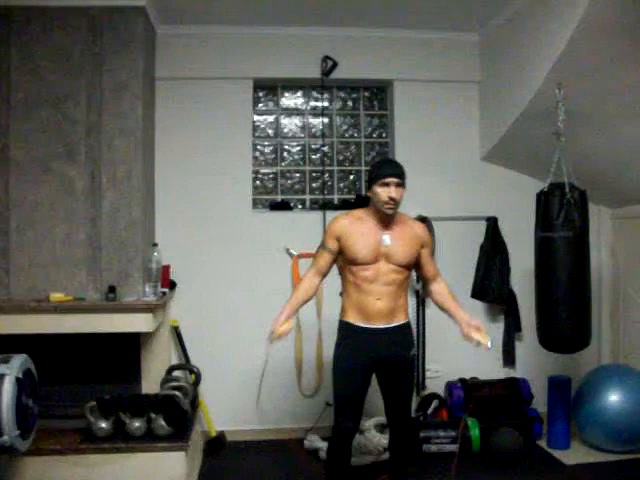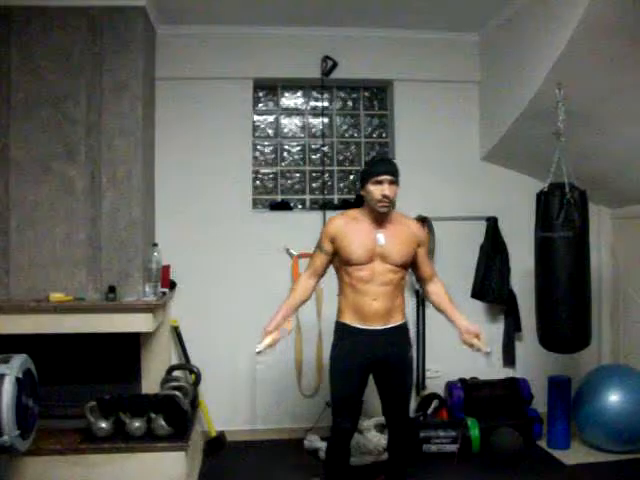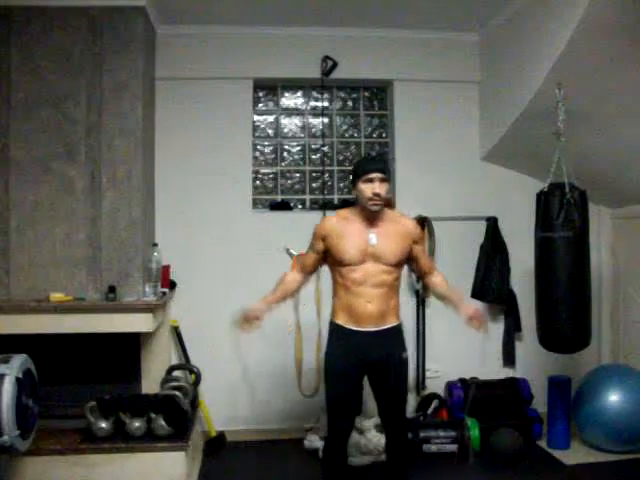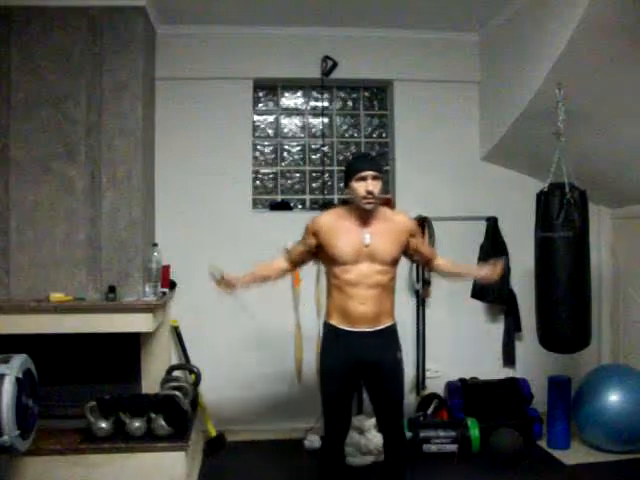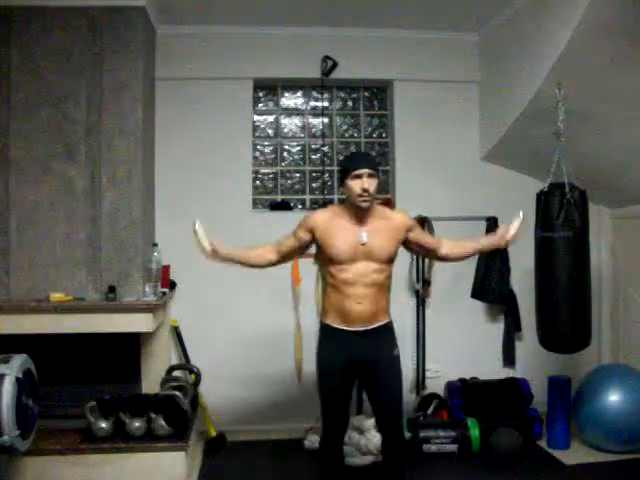
dt=0.1s
person 1, frame 1
left shoulder: (418, 232)
right shoulder: (342, 226)
left elbow: (433, 281)
right elbow: (314, 275)
left wrist: (463, 319)
right wrist: (286, 315)
left hip: (399, 338)
right hip: (354, 337)
left knee: (401, 423)
right knee: (345, 425)
person 1, frame 2
left shoulder: (414, 231)
right shoulder: (337, 227)
left elbow: (430, 282)
right elbow: (310, 276)
left wrist: (459, 322)
right wrist: (280, 317)
left hip: (396, 338)
right hip: (350, 338)
left knee: (399, 423)
right knee: (343, 426)
person 1, frame 3
left shoulder: (408, 228)
right shoulder: (331, 227)
left elbow: (429, 274)
right elbow: (300, 271)
left wrist: (461, 304)
right wrist: (265, 305)
left hip: (390, 339)
right hip: (344, 339)
left knee: (396, 426)
right knee: (339, 429)
person 1, frame 4
left shoulder: (403, 225)
right shoulder: (324, 224)
left elbow: (431, 260)
right elbow: (288, 261)
left wrist: (474, 272)
right wrist: (243, 279)
left hip: (384, 340)
right hip: (338, 339)
left knee: (393, 427)
right knee: (335, 429)
person 1, frame 5
left shoulder: (398, 222)
right shoulder: (319, 221)
left elbow: (439, 248)
right elbow: (275, 252)
left wrist: (486, 243)
right wrist: (227, 255)
left hip: (380, 338)
right hip: (334, 340)
left knee: (393, 426)
right knee: (334, 428)
